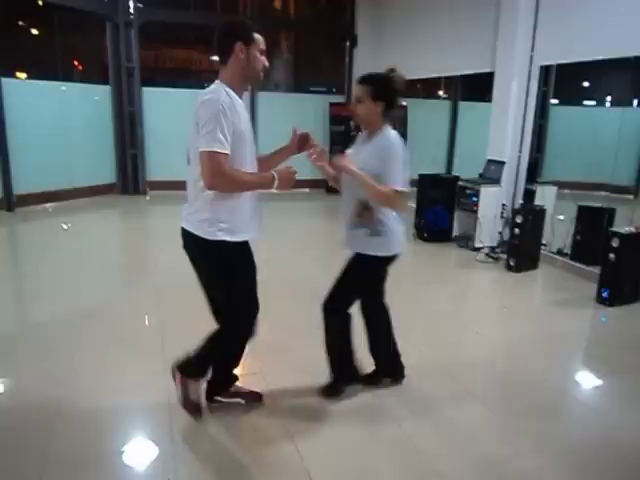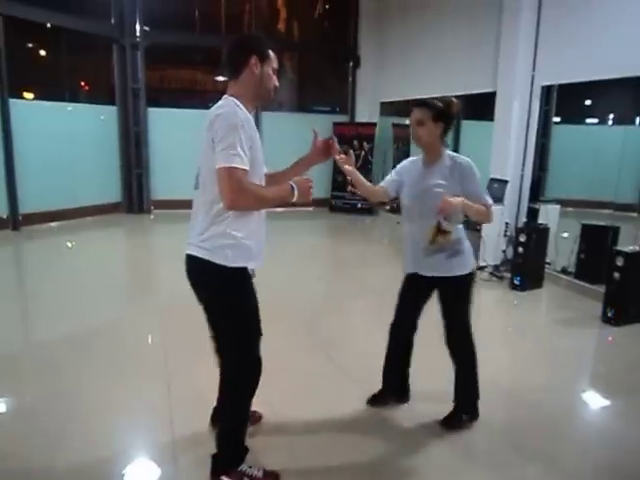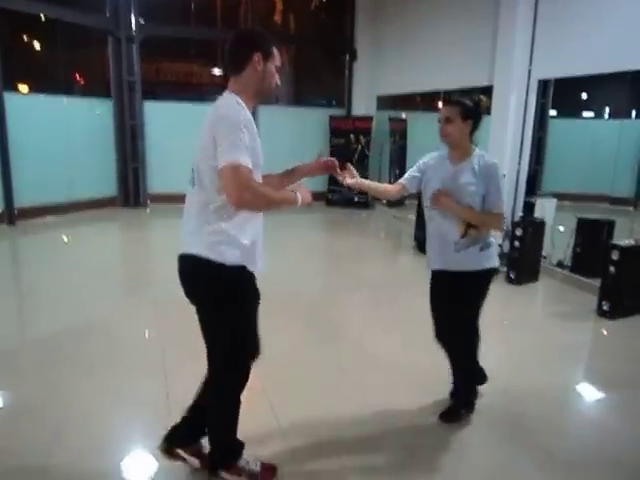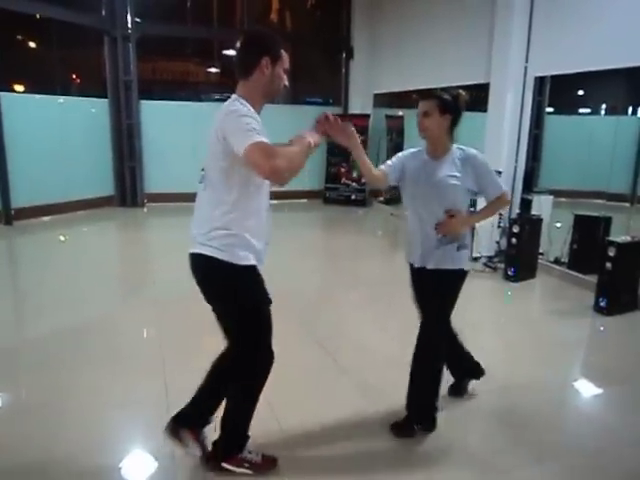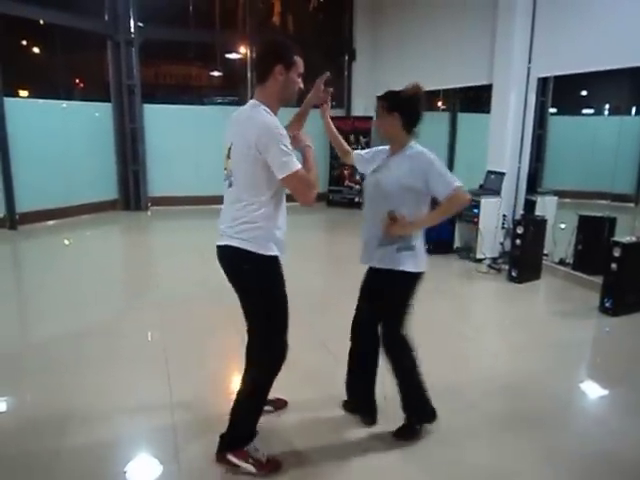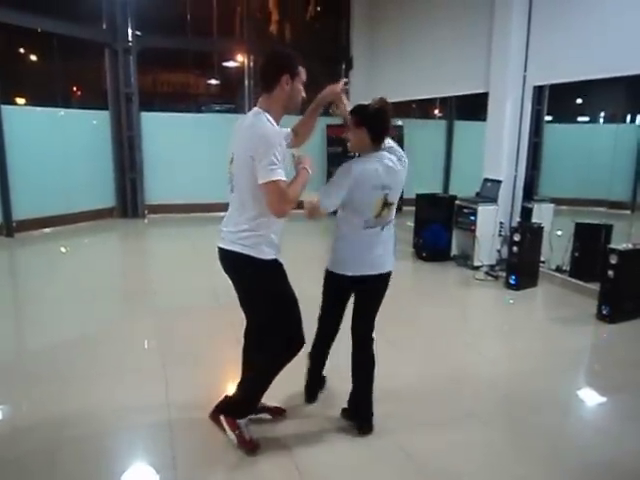
dt=0.4s
person 1, frame 1
left shoulder: (235, 104)
right shoulder: (215, 102)
right elbow: (216, 177)
left wrist: (288, 150)
right wrist: (273, 178)
left hip: (232, 235)
right hip: (214, 236)
left knee: (242, 316)
right knee: (239, 322)
left ankle: (221, 381)
right ankle: (191, 370)
person 1, frame 2
left shoulder: (236, 118)
right shoulder: (231, 116)
left elbow: (260, 182)
right elbow: (237, 195)
left wrist: (309, 160)
right wrist: (293, 192)
left hip: (225, 260)
right hip: (220, 263)
left knee: (241, 351)
right knee: (243, 360)
left ankle: (226, 414)
person 1, frame 3
left shoulder: (232, 113)
right shoulder: (232, 114)
left elbow: (253, 182)
right elbow: (243, 193)
left wrist: (304, 170)
right wrist: (295, 196)
left hip: (215, 260)
right hip: (217, 263)
left knee: (234, 357)
right knee: (234, 363)
left ankle: (185, 436)
person 1, frame 4
left shoulder: (240, 115)
right shoulder: (238, 115)
left elbow: (270, 174)
right elbow: (272, 167)
left wrist: (303, 142)
right wrist: (306, 142)
left hip: (220, 255)
right hip: (227, 259)
left knee: (245, 346)
right knee: (257, 354)
left ankle: (189, 421)
right ankle: (229, 449)
person 1, frame 5
left shoulder: (245, 117)
right shoulder: (265, 125)
right elbow: (306, 192)
left wrist: (309, 107)
right wrist: (307, 149)
left hip: (235, 245)
right hip: (253, 251)
left knee: (264, 330)
right knee: (272, 345)
left ankle: (252, 397)
right ankle: (237, 442)
person 1, frame 6
left shoulder: (255, 123)
right shoulder: (265, 133)
left elbow: (297, 136)
right elbow: (280, 204)
left wrist: (323, 101)
right wrist: (304, 172)
left hip: (239, 249)
right hip: (253, 254)
left knee: (264, 329)
right knee: (287, 338)
left ankle: (248, 400)
right ankle: (232, 409)
person 2, frame 1
left shoulder: (391, 145)
right shoulder: (361, 142)
left elbow: (396, 200)
right elbow: (339, 183)
left wrist: (353, 172)
right wrist: (324, 163)
left hip: (377, 244)
right hip: (365, 242)
left knee: (335, 305)
right knee: (372, 304)
left ankle: (344, 376)
right ankle: (389, 368)
person 2, frame 2
left shoulder: (461, 167)
right shoulder: (408, 167)
left elbow: (488, 215)
right elbow: (377, 195)
left wrist: (462, 203)
right wrist: (353, 174)
left hip: (454, 267)
right hip: (418, 266)
left knee: (457, 337)
right knee: (400, 329)
left ankle: (467, 407)
right ankle: (395, 389)
person 2, frame 3
left shoulder: (486, 167)
right shoulder: (430, 163)
left elbow: (496, 221)
right elbow: (396, 190)
left wrist: (455, 207)
right wrist: (360, 183)
left hip: (477, 263)
right hip: (441, 263)
left knee: (464, 330)
right knee: (445, 330)
left ankle: (464, 397)
right ankle: (471, 376)
person 2, frame 4
left shoulder: (469, 160)
right shoulder: (408, 159)
left elbow: (502, 199)
right elbow: (375, 178)
left wrist: (467, 221)
right wrist: (354, 148)
left hip: (450, 263)
right hip: (419, 260)
left knee: (429, 335)
right knee: (437, 328)
left ankle: (422, 416)
right ankle: (467, 368)
person 2, frame 5
left shoulder: (421, 158)
right shoulder: (379, 157)
left elbow: (460, 197)
right elbow: (347, 155)
left wrist: (416, 222)
right wrist: (325, 117)
left hip: (401, 262)
right hip: (383, 260)
left knee: (391, 336)
right knee: (364, 330)
left ankle: (419, 410)
right ankle: (361, 401)
person 2, frame 6
left shoulder: (351, 171)
right shoulder: (398, 162)
left elbow: (314, 210)
right elbow: (385, 137)
left wrist: (308, 203)
right wrist: (350, 111)
left hip: (343, 266)
right hip: (379, 269)
left knee: (328, 325)
right knee: (362, 337)
left ankle: (313, 383)
right ankle: (361, 413)
